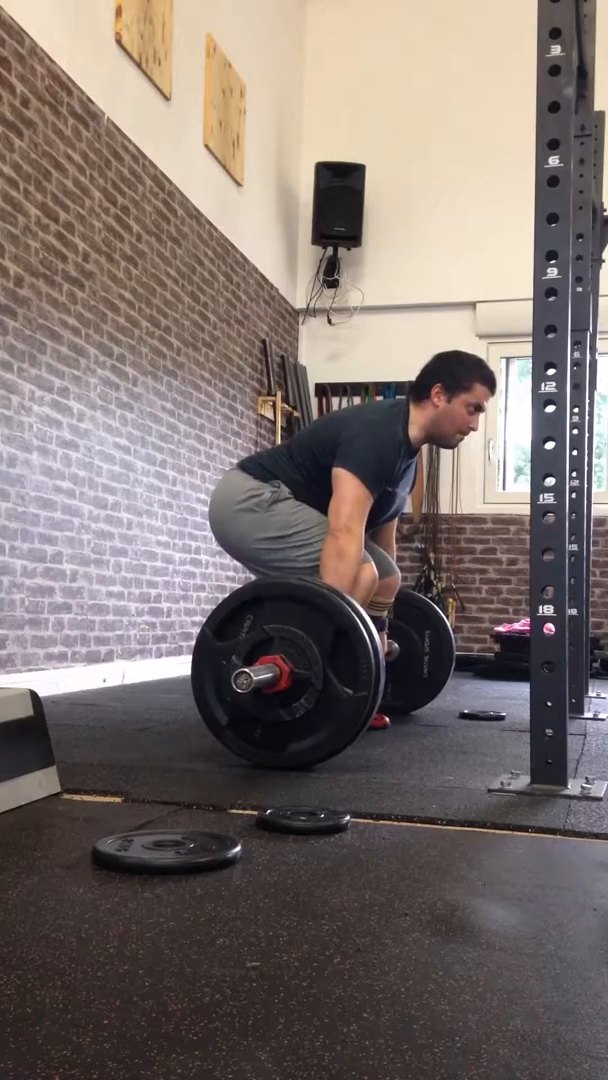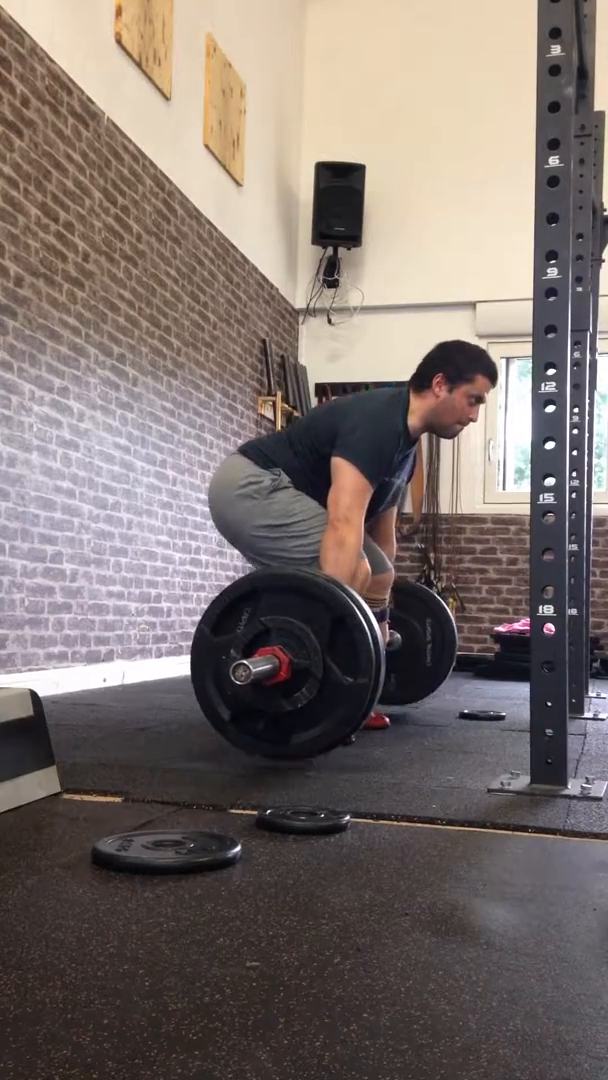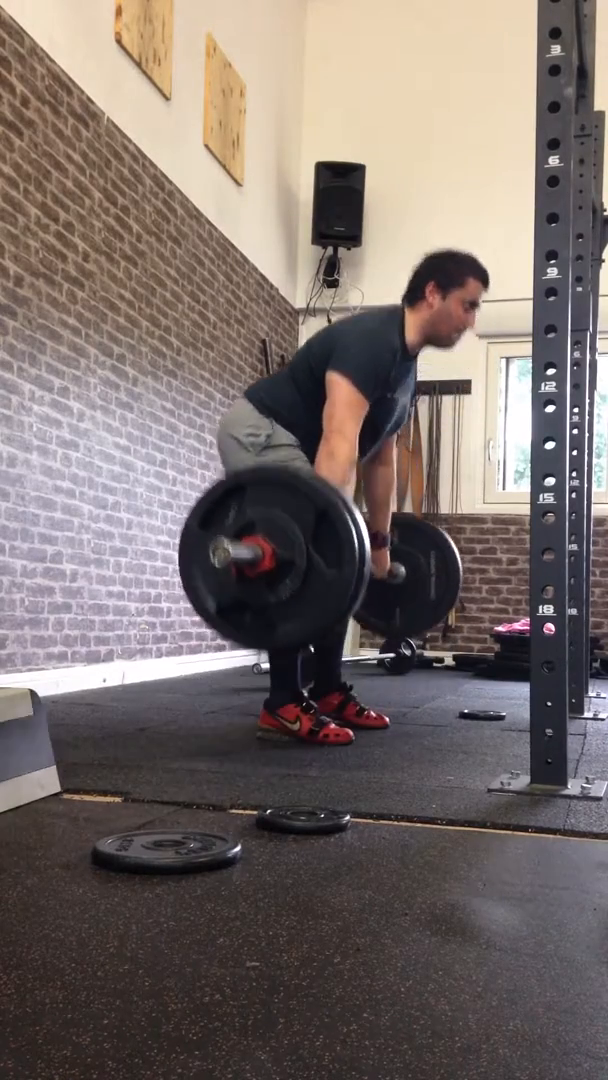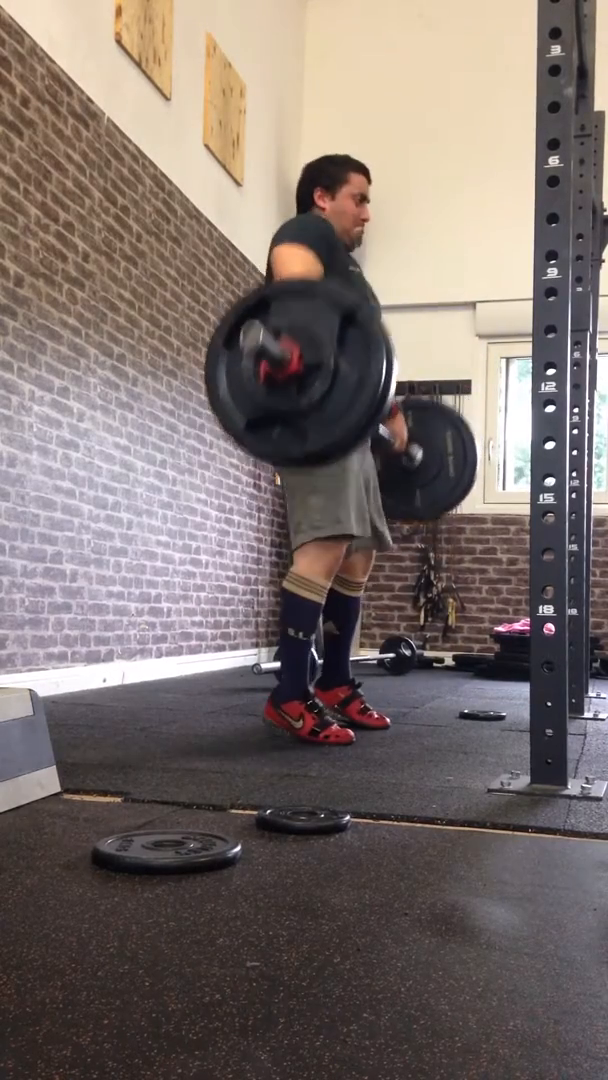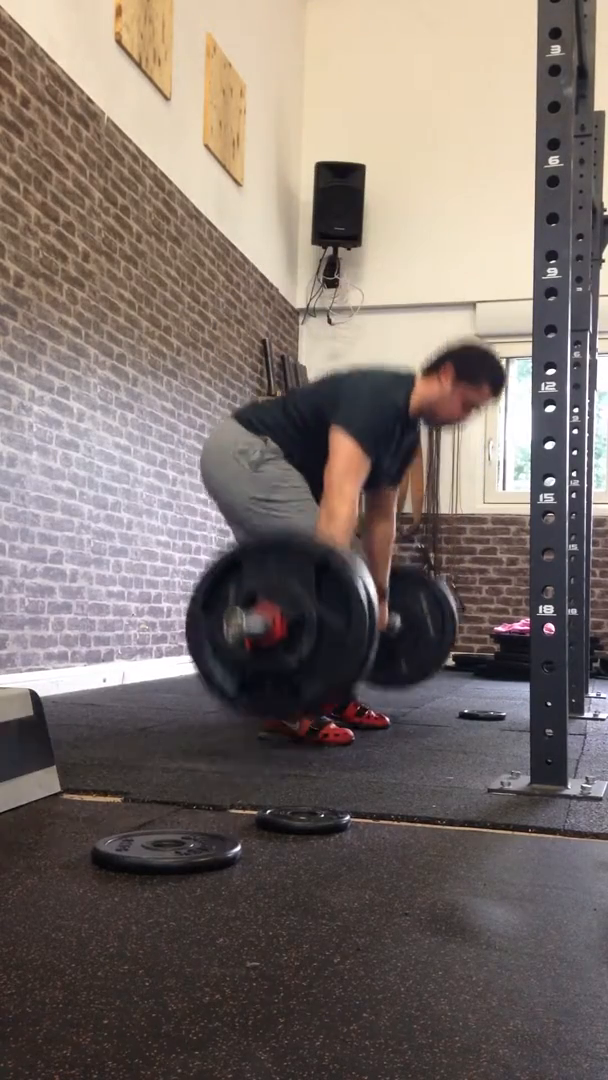
dt=0.7s
person 1, frame 1
left shoulder: (404, 450)
right shoulder: (376, 434)
left elbow: (381, 536)
right elbow: (345, 534)
left wrist: (378, 630)
left hip: (274, 507)
right hip: (250, 500)
left knee: (385, 578)
right knee: (355, 574)
person 1, frame 2
left shoulder: (402, 440)
right shoulder: (377, 424)
left elbow: (381, 532)
right elbow: (344, 527)
left wrist: (381, 617)
left hip: (269, 490)
right hip: (249, 485)
left knee: (377, 575)
right knee: (350, 570)
person 1, frame 3
left shoulder: (405, 363)
right shoulder: (371, 340)
left elbow: (381, 459)
right elbow: (339, 438)
left wrist: (379, 541)
left hip: (291, 444)
right hip: (260, 434)
left ankle: (328, 692)
right ankle: (284, 705)
person 1, frame 4
left shoulder: (339, 257)
right shoulder: (307, 233)
right elbow: (291, 272)
left wrist: (390, 409)
left knee: (358, 551)
right knee: (327, 544)
left ankle: (335, 686)
right ankle: (288, 699)
person 1, frame 5
left shoulder: (406, 431)
right shoulder: (378, 400)
left elbow: (381, 517)
right elbow: (340, 497)
left wrist: (380, 594)
left hip: (276, 463)
right hip: (243, 450)
left ankle: (331, 697)
